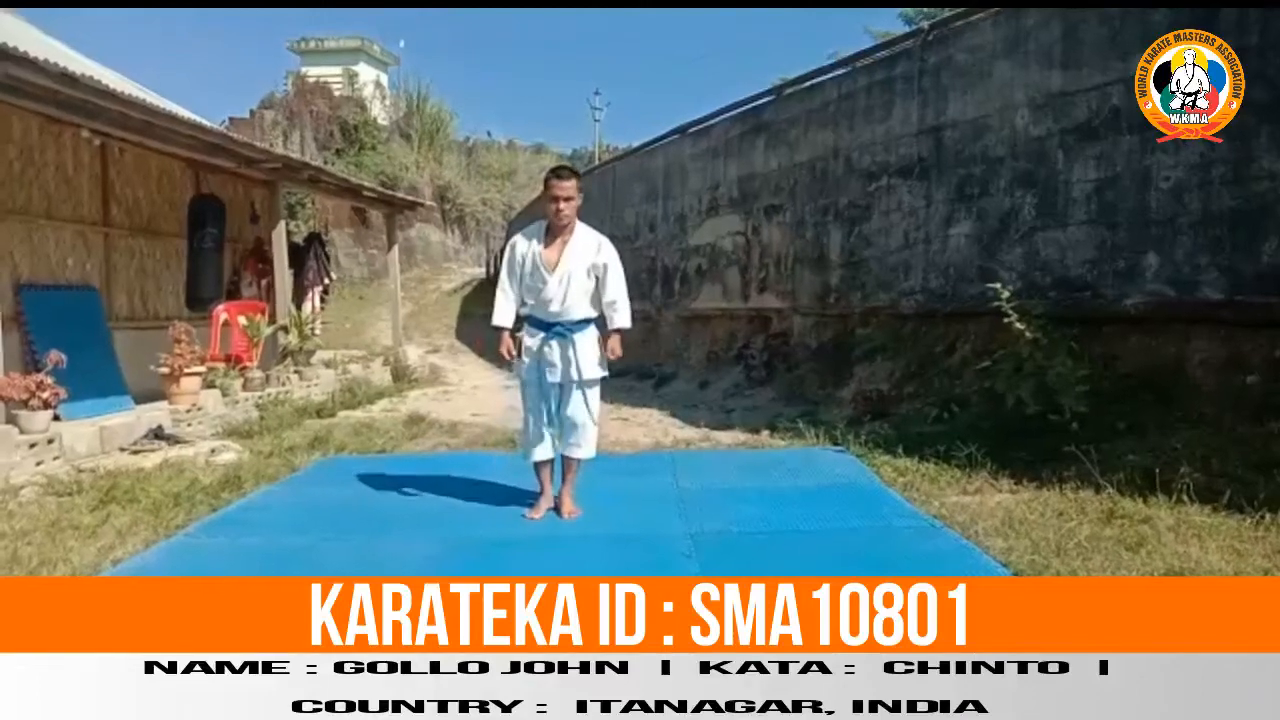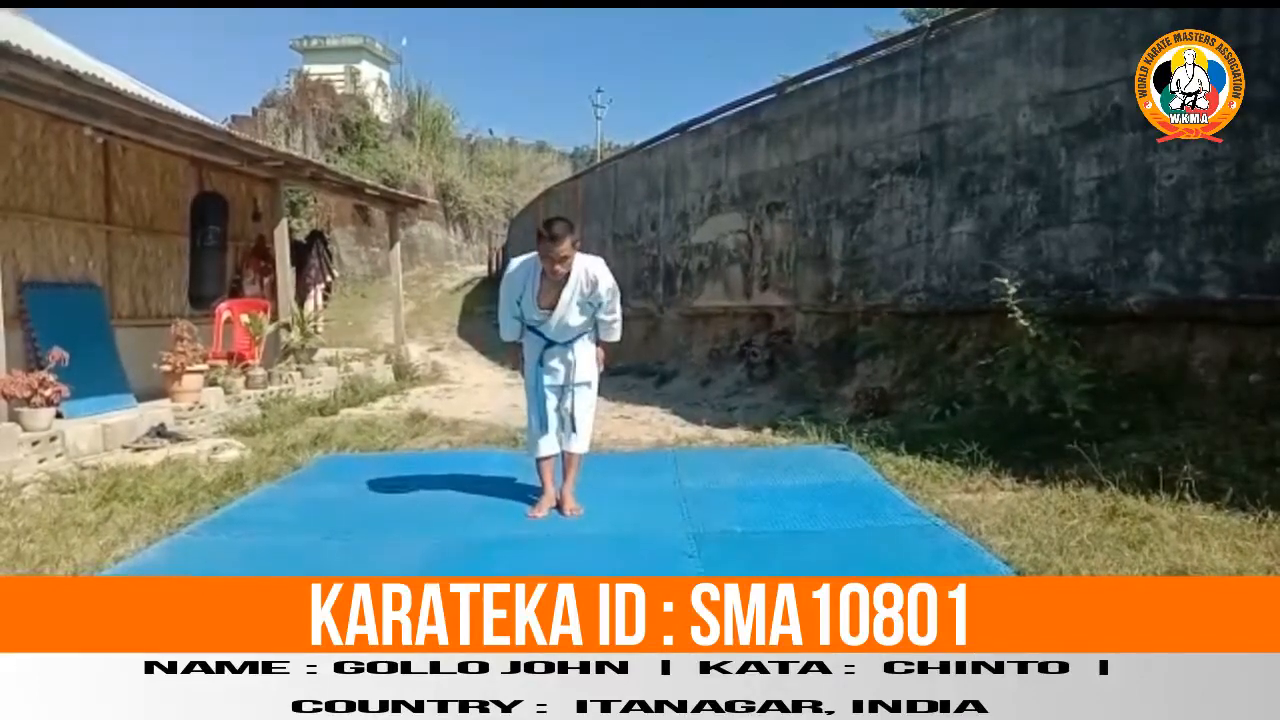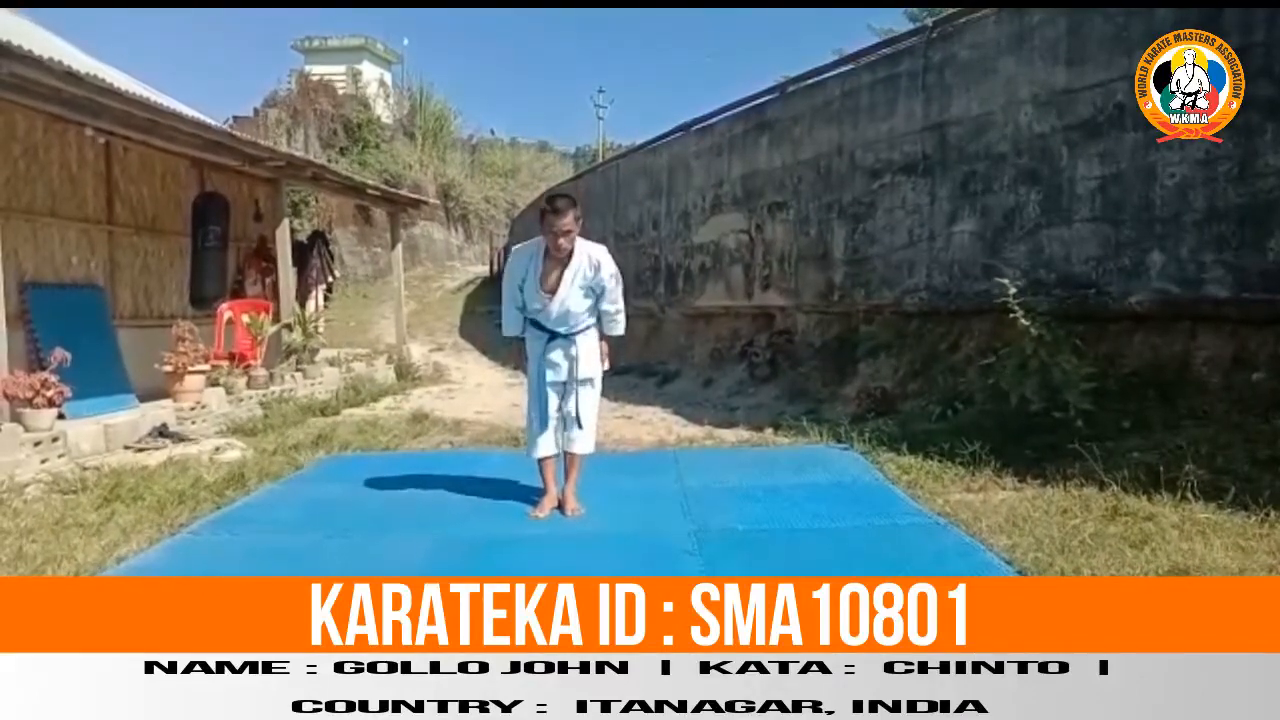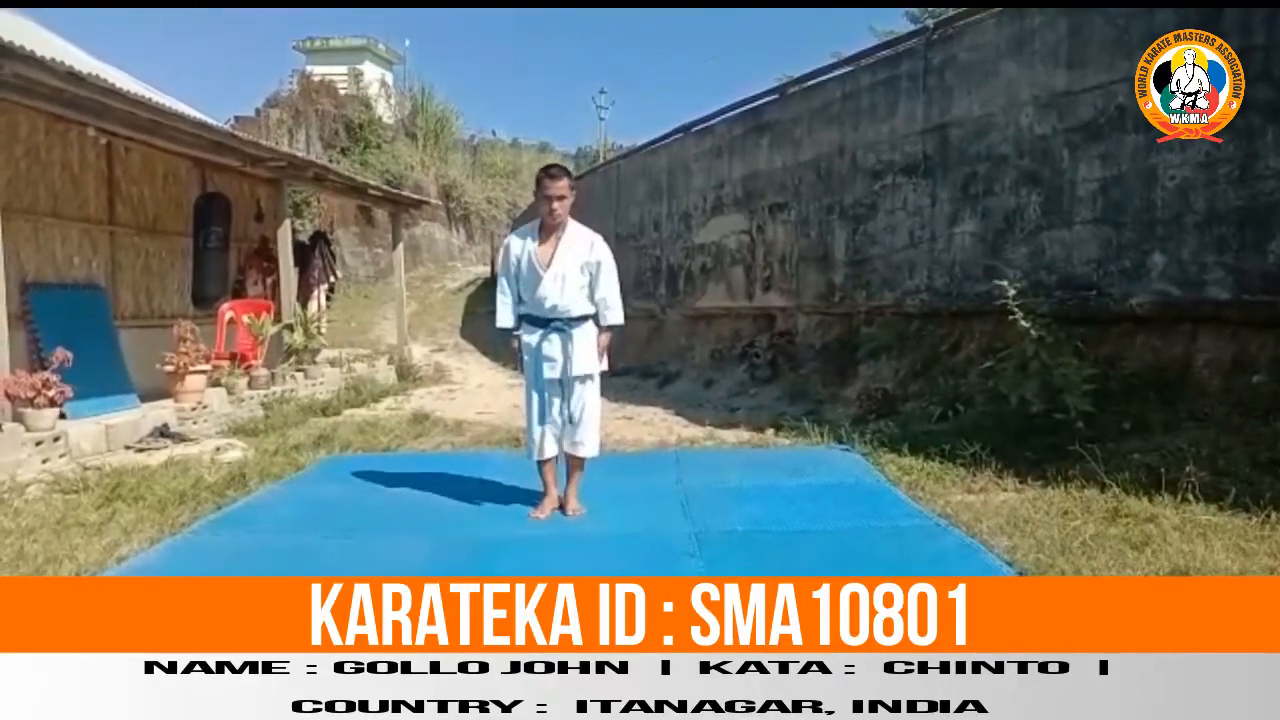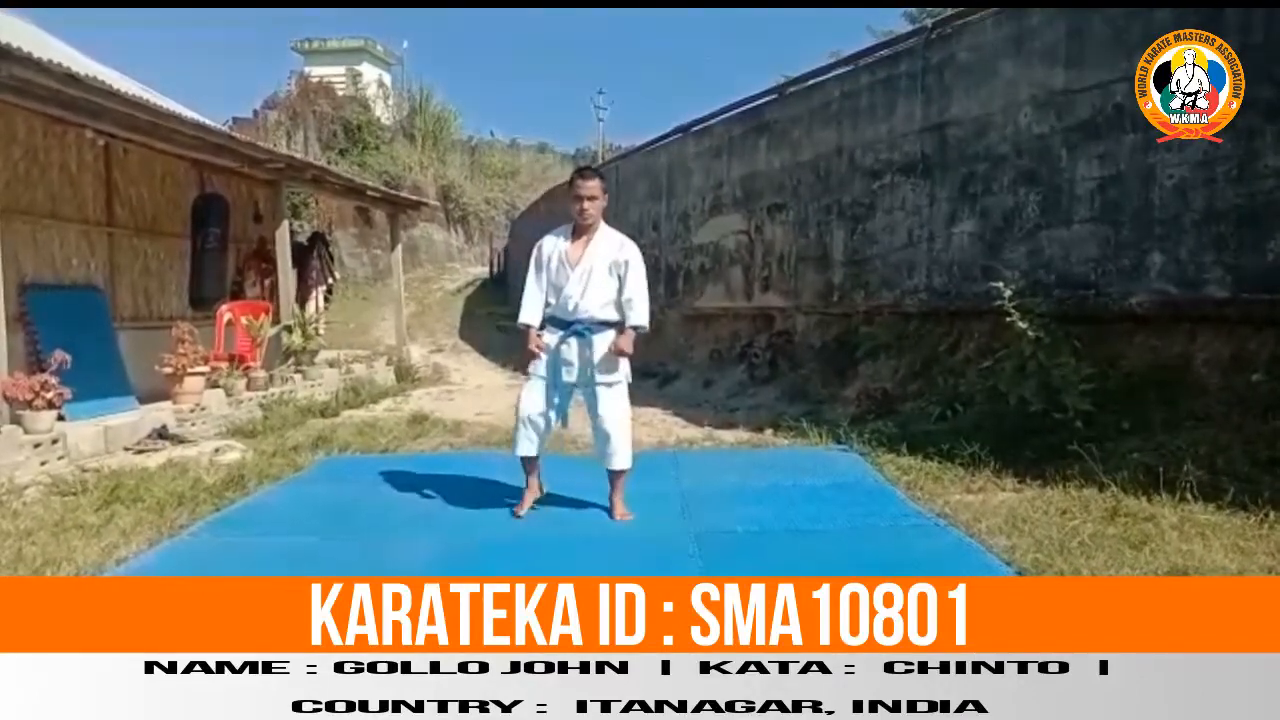
dt=1s
person 1, frame 1
left shoulder: (597, 244)
right shoulder: (521, 242)
left elbow: (614, 291)
right elbow: (508, 289)
left wrist: (615, 334)
right wrist: (505, 332)
left hip: (580, 340)
right hip: (536, 340)
left knee: (578, 417)
right knee: (538, 418)
left ankle: (567, 493)
right ankle: (545, 493)
person 1, frame 2
left shoulder: (596, 274)
right shoulder: (517, 273)
left elbow: (609, 313)
right elbow: (509, 312)
left wrist: (601, 345)
right wrist: (514, 346)
left hip: (579, 347)
right hip: (538, 347)
left knee: (577, 417)
right knee: (541, 417)
left ankle: (568, 491)
right ankle: (547, 491)
person 1, frame 3
left shoulder: (597, 259)
right shoulder: (521, 257)
left elbow: (611, 303)
right elbow: (512, 302)
left wrist: (605, 340)
right wrist: (517, 342)
left hip: (583, 343)
right hip: (541, 343)
left knee: (580, 415)
right knee: (542, 415)
left ankle: (570, 490)
right ankle: (549, 491)
person 1, frame 4
left shoulder: (591, 243)
right shoulder: (516, 243)
left elbow: (606, 291)
right elbow: (507, 292)
left wrist: (605, 333)
right wrist: (513, 336)
left hip: (579, 337)
right hip: (536, 338)
left knee: (582, 415)
right knee: (541, 416)
left ankle: (572, 491)
right ankle: (550, 493)
person 1, frame 5
left shoulder: (622, 247)
right shoulder: (549, 244)
left elbow: (634, 294)
right elbow: (535, 289)
left wrist: (629, 332)
right wrist: (531, 330)
left hip: (602, 342)
right hip: (556, 339)
left knee: (611, 420)
right knee: (531, 409)
left ankle: (617, 497)
right ankle: (532, 484)
